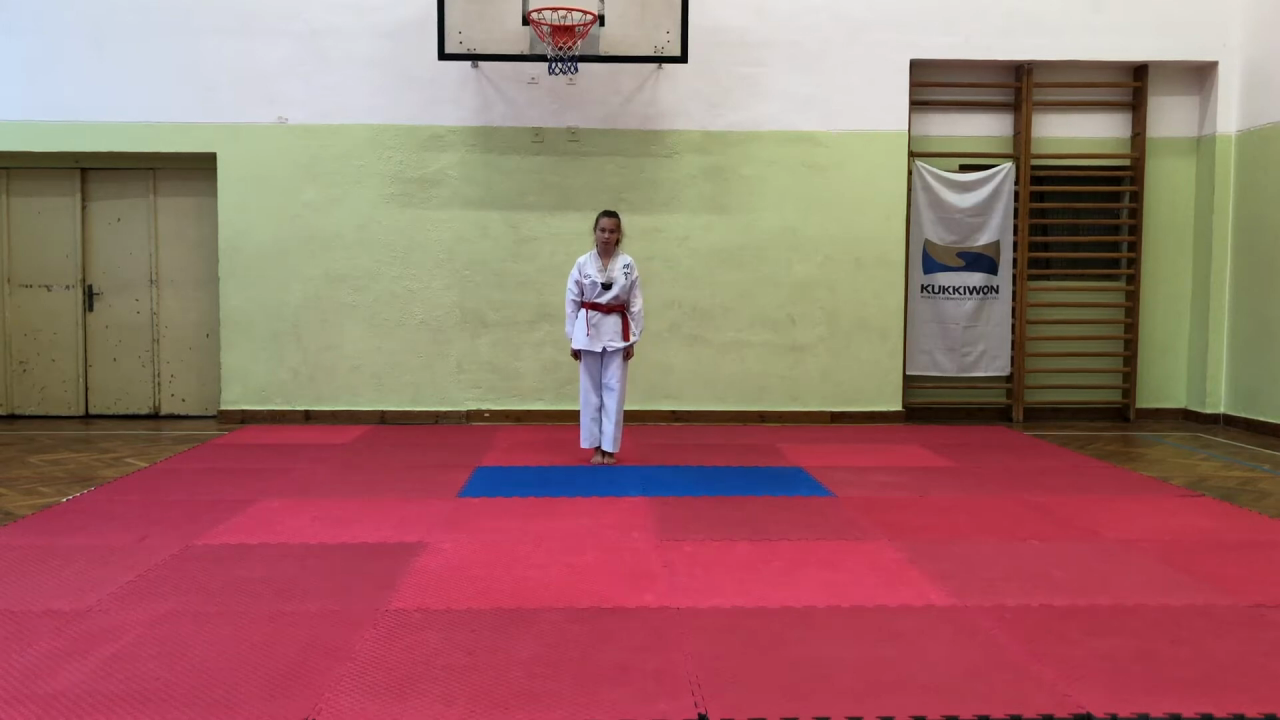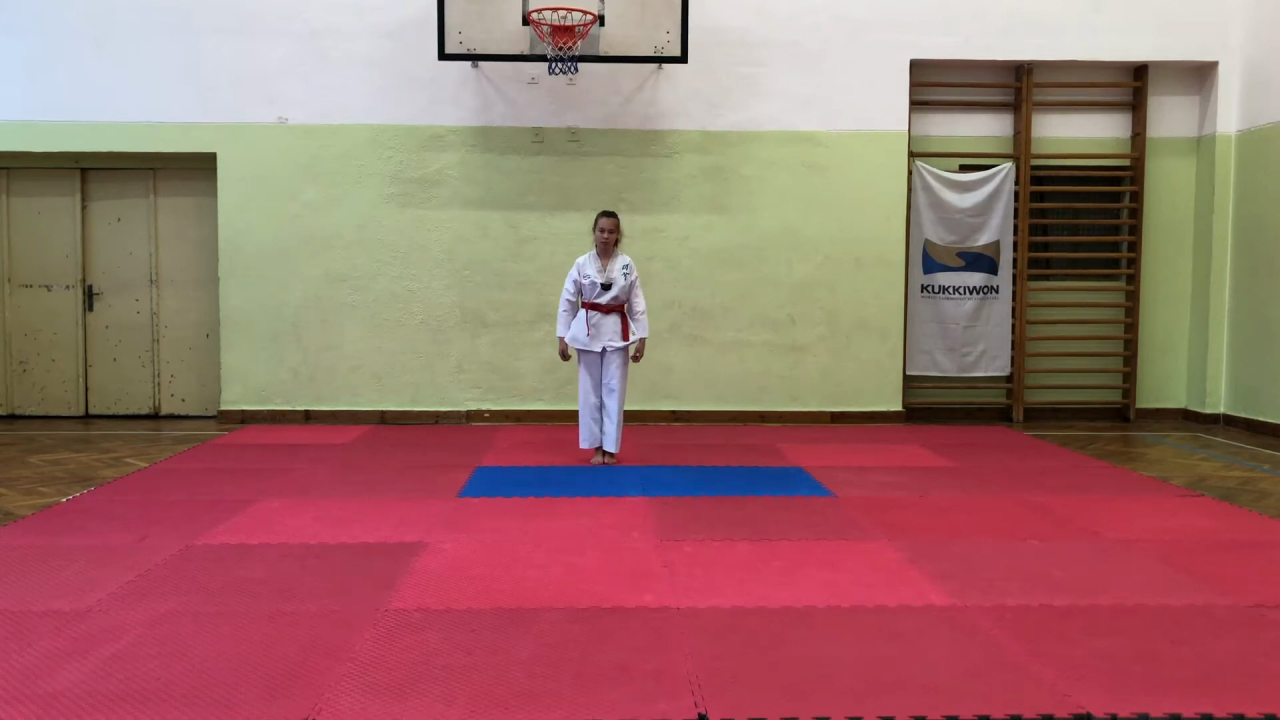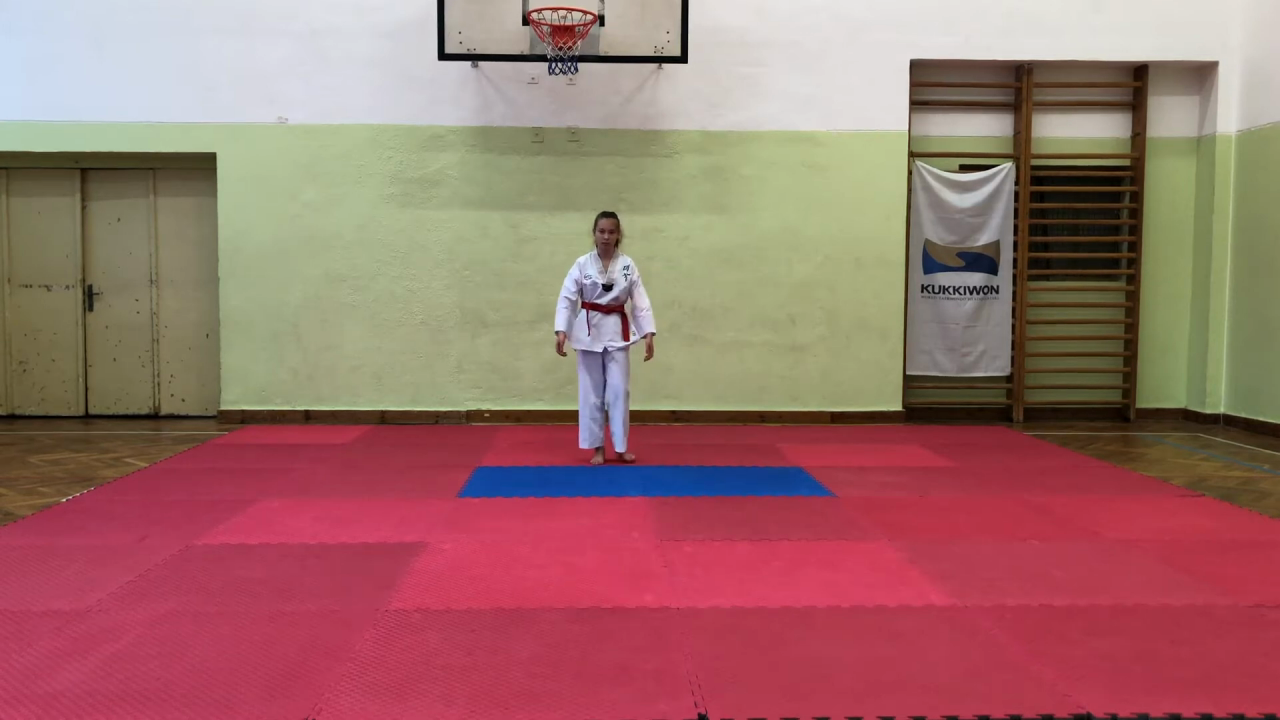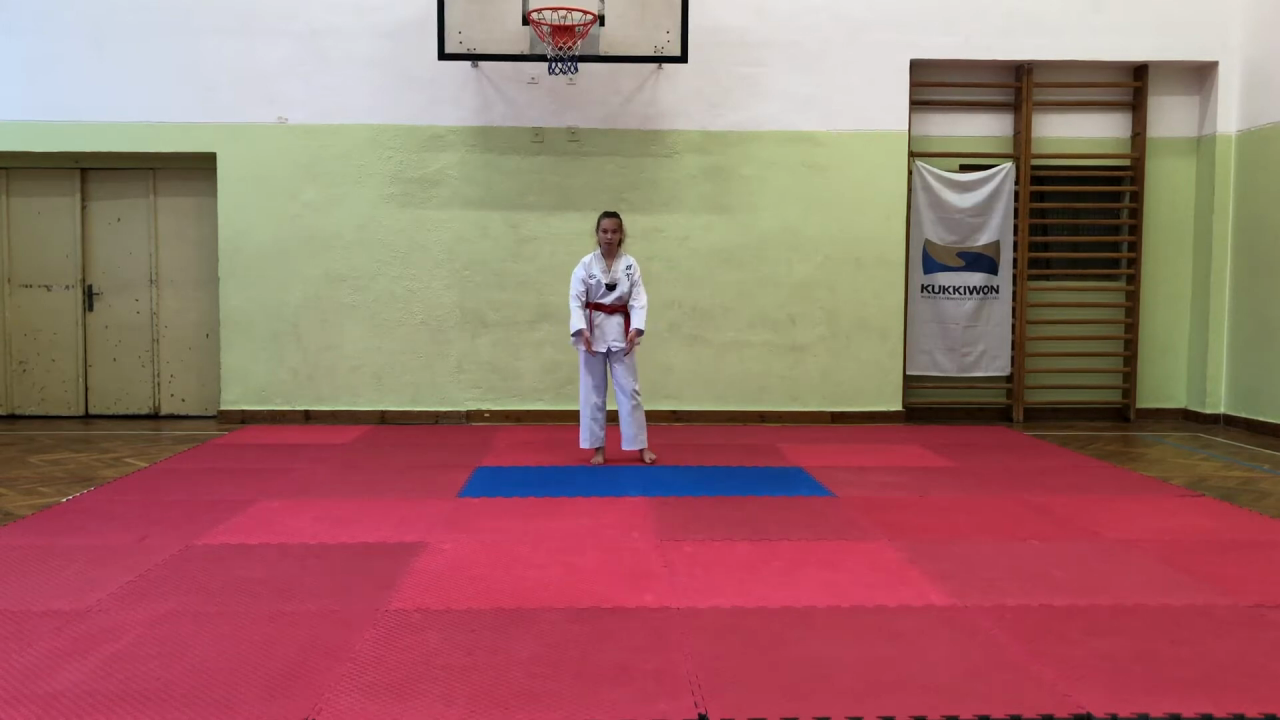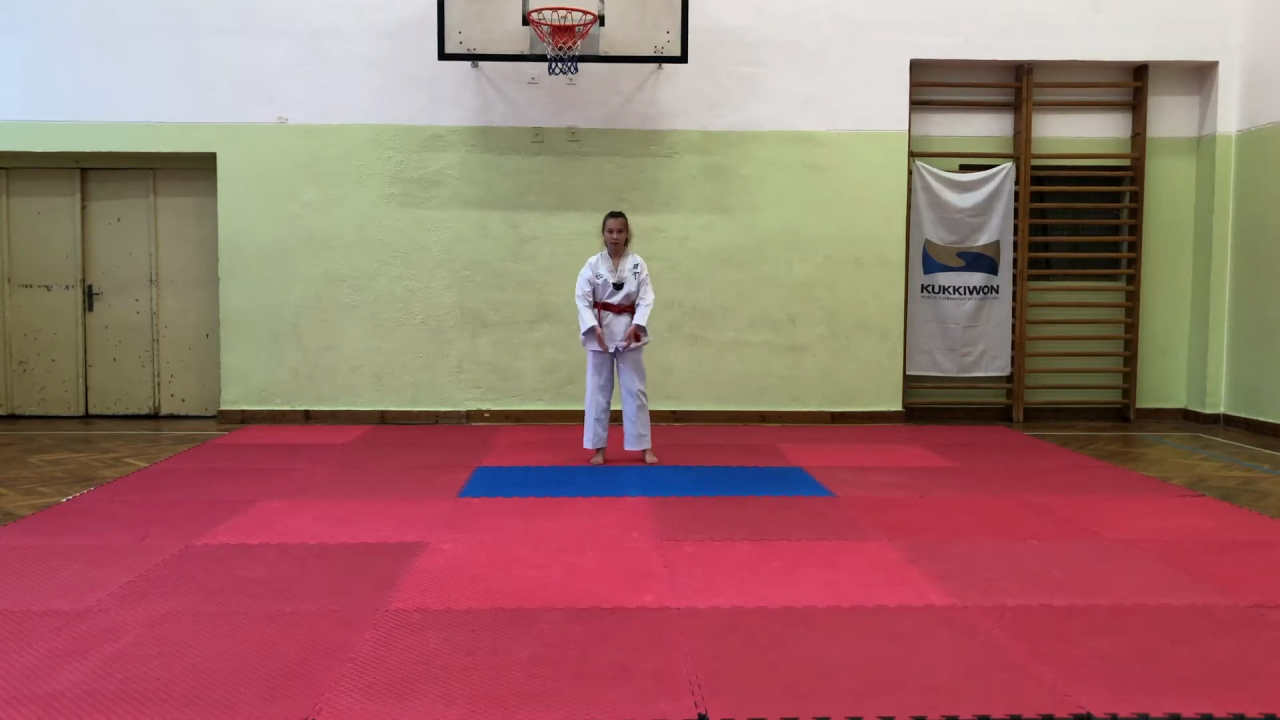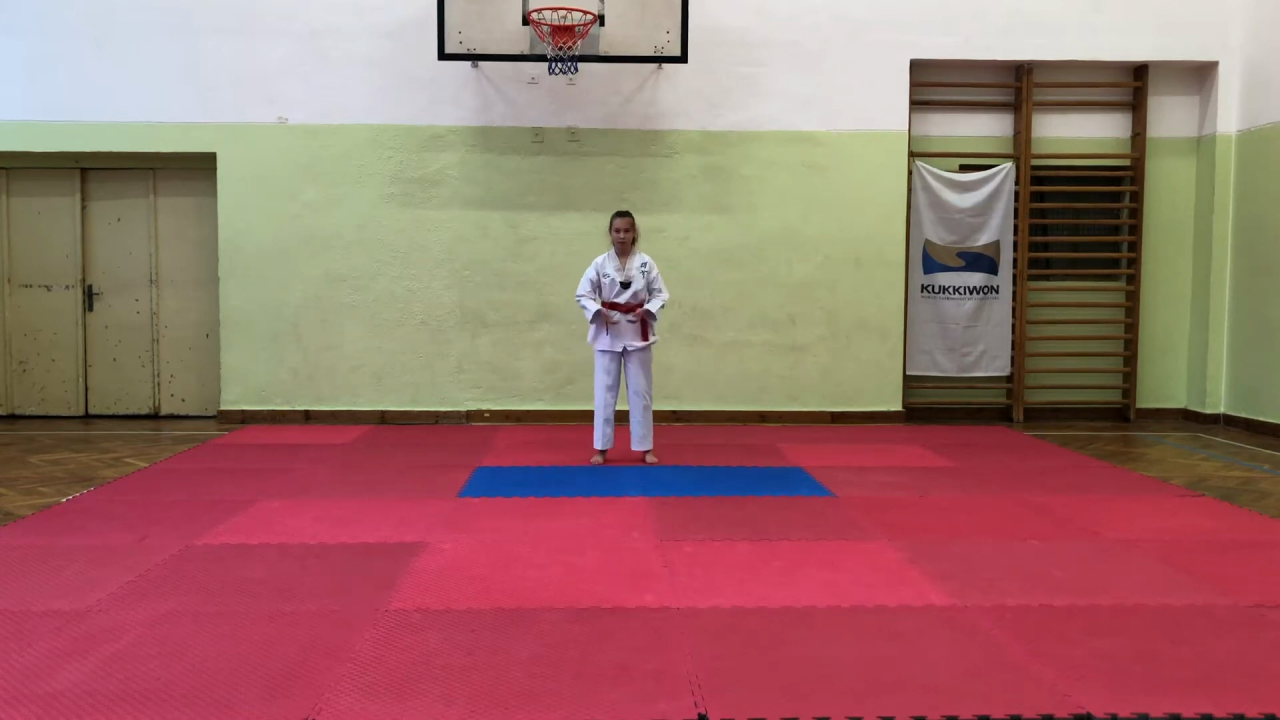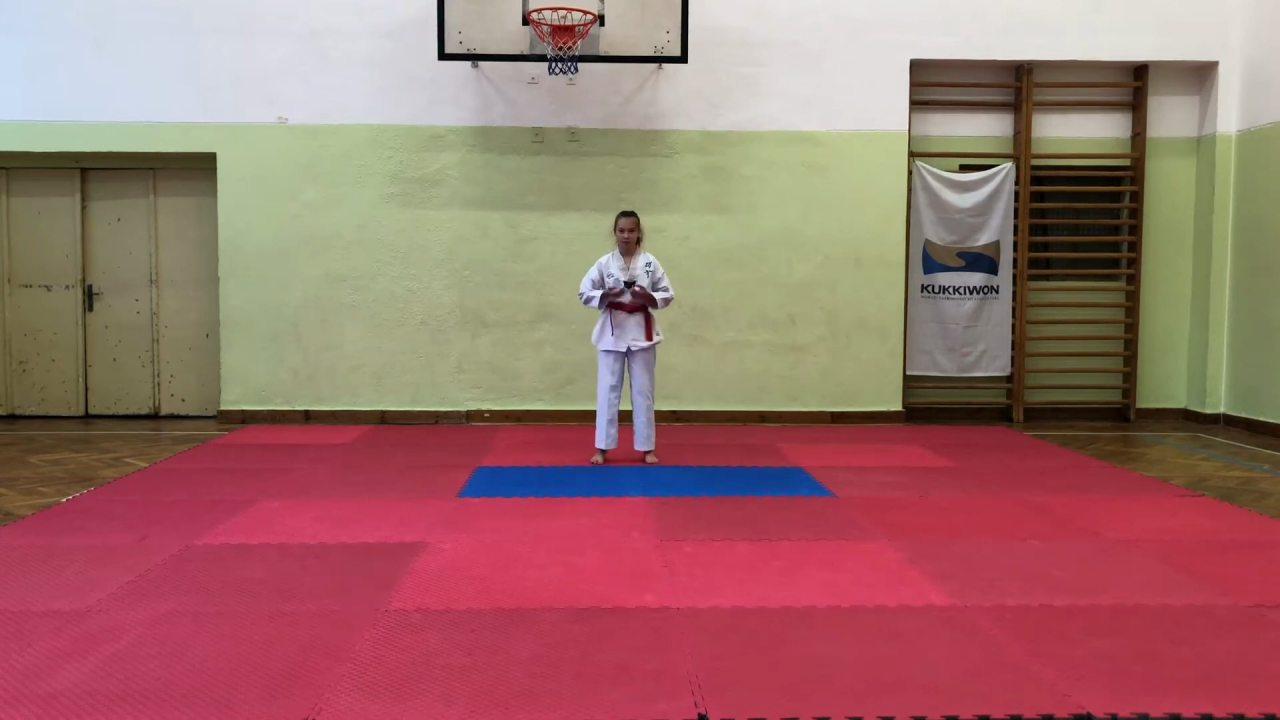
dt=0.2s
person 1, frame 1
left shoulder: (627, 264)
right shoulder: (582, 263)
left elbow: (635, 304)
right elbow: (572, 302)
left wrist: (632, 340)
right wrist: (573, 339)
left hip: (616, 331)
right hip: (589, 330)
left knee: (614, 389)
right knee: (591, 390)
left ankle: (609, 448)
right ankle: (596, 446)
person 1, frame 2
left shoulder: (627, 265)
right shoulder: (582, 264)
left elbow: (637, 303)
right elbow: (567, 301)
left wrist: (641, 338)
right wrist: (563, 336)
left hip: (616, 331)
right hip: (588, 331)
left knee: (614, 390)
right knee: (590, 390)
left ankle: (611, 448)
right ankle: (597, 447)
person 1, frame 3
left shoulder: (628, 265)
right shoulder: (582, 264)
left elbow: (641, 301)
right elbow: (567, 298)
left wrist: (648, 333)
right wrist: (562, 330)
left hip: (617, 331)
right hip: (589, 331)
left knee: (619, 390)
right knee: (591, 391)
left ankle: (621, 447)
right ankle: (597, 447)
person 1, frame 4
left shoulder: (630, 264)
right shoulder: (586, 264)
left elbow: (638, 300)
right elbow: (576, 299)
left wrist: (636, 330)
right wrist: (582, 331)
left hip: (620, 331)
right hip: (593, 331)
left knee: (628, 389)
right knee: (592, 391)
left ankle: (640, 446)
right ankle: (597, 447)
person 1, frame 5
left shoulder: (637, 263)
right shoulder: (593, 264)
left elbow: (646, 299)
right elbow: (582, 300)
left wrist: (636, 327)
right wrist: (594, 329)
left hip: (629, 330)
right hip: (600, 331)
left knee: (635, 389)
right knee: (598, 391)
left ankle: (644, 446)
right ankle: (599, 447)
person 1, frame 6
left shoulder: (646, 263)
right shoulder: (600, 263)
left elbow: (661, 294)
right elbow: (583, 295)
left wrist: (646, 312)
right wrist: (600, 313)
left hip: (638, 332)
right hip: (607, 332)
left knee: (640, 390)
right knee: (605, 390)
left ankle: (646, 447)
right ankle: (602, 447)
person 1, frame 7
left shoulder: (650, 262)
right shoulder: (604, 263)
left elbow: (667, 294)
right elbow: (584, 292)
left wrist: (649, 297)
right wrist: (604, 295)
left hip: (641, 330)
right hip: (611, 331)
left knee: (643, 390)
right knee: (608, 389)
left ankle: (647, 447)
right ankle: (602, 447)
